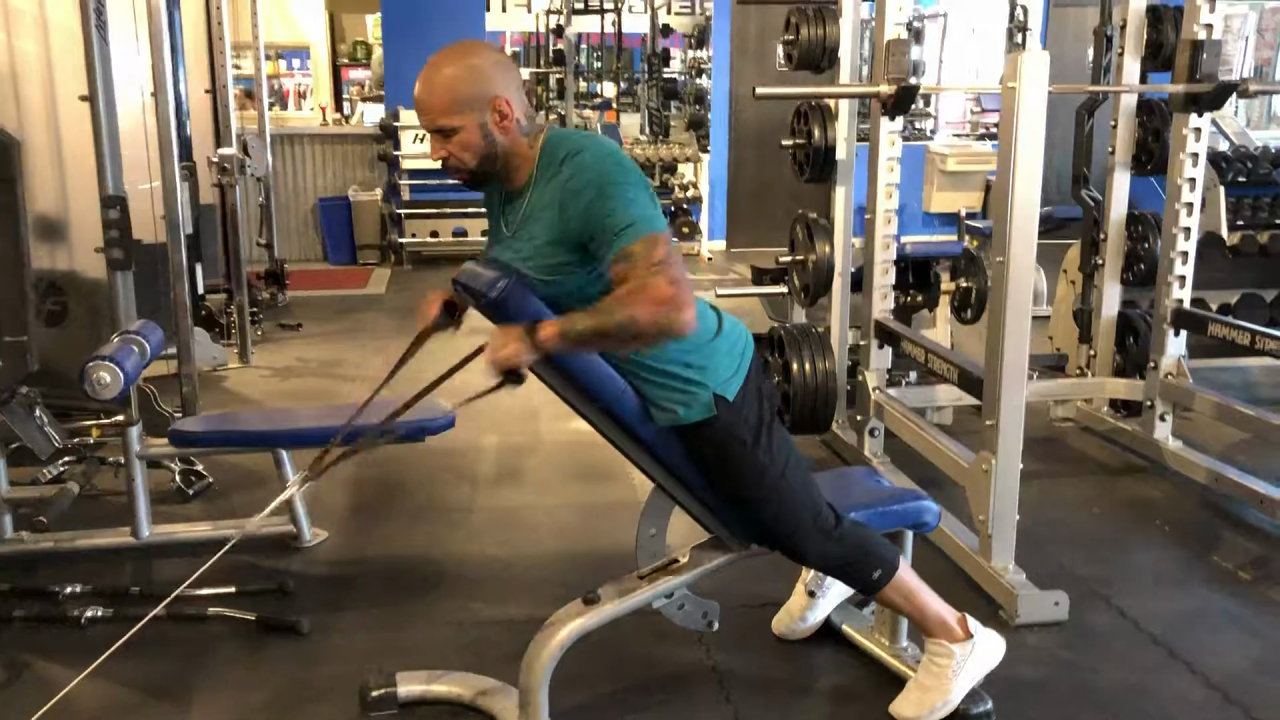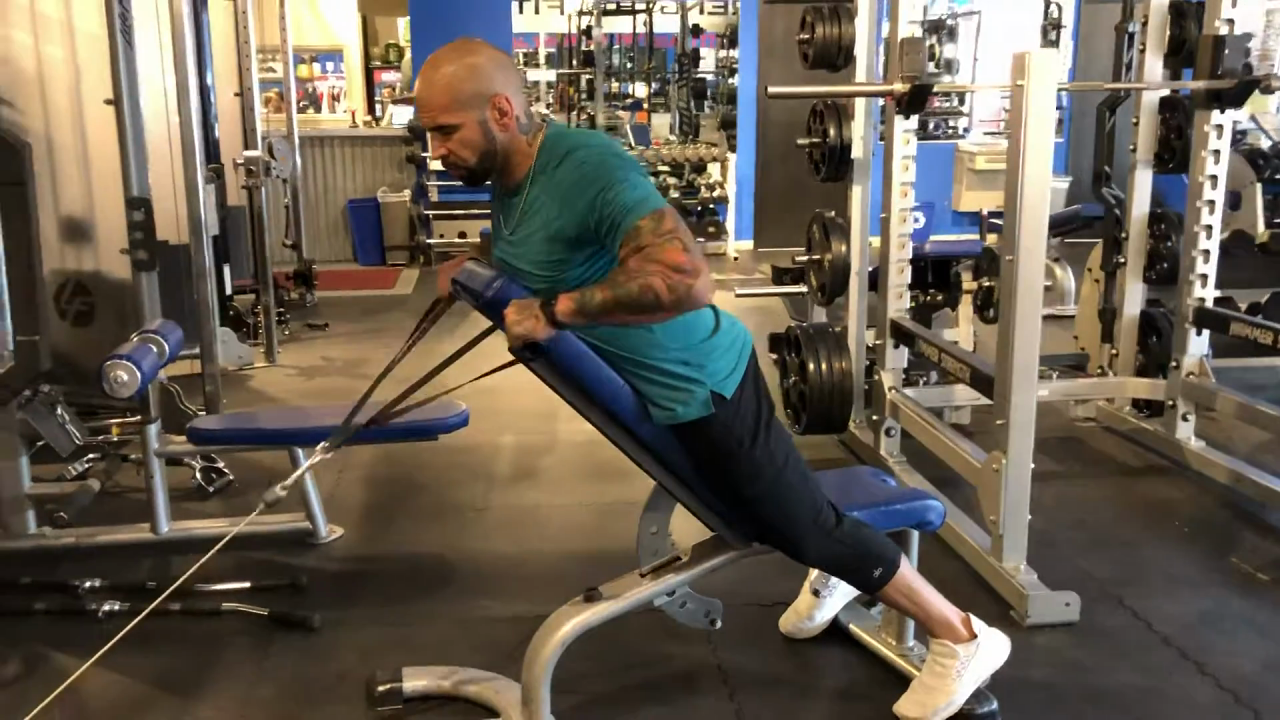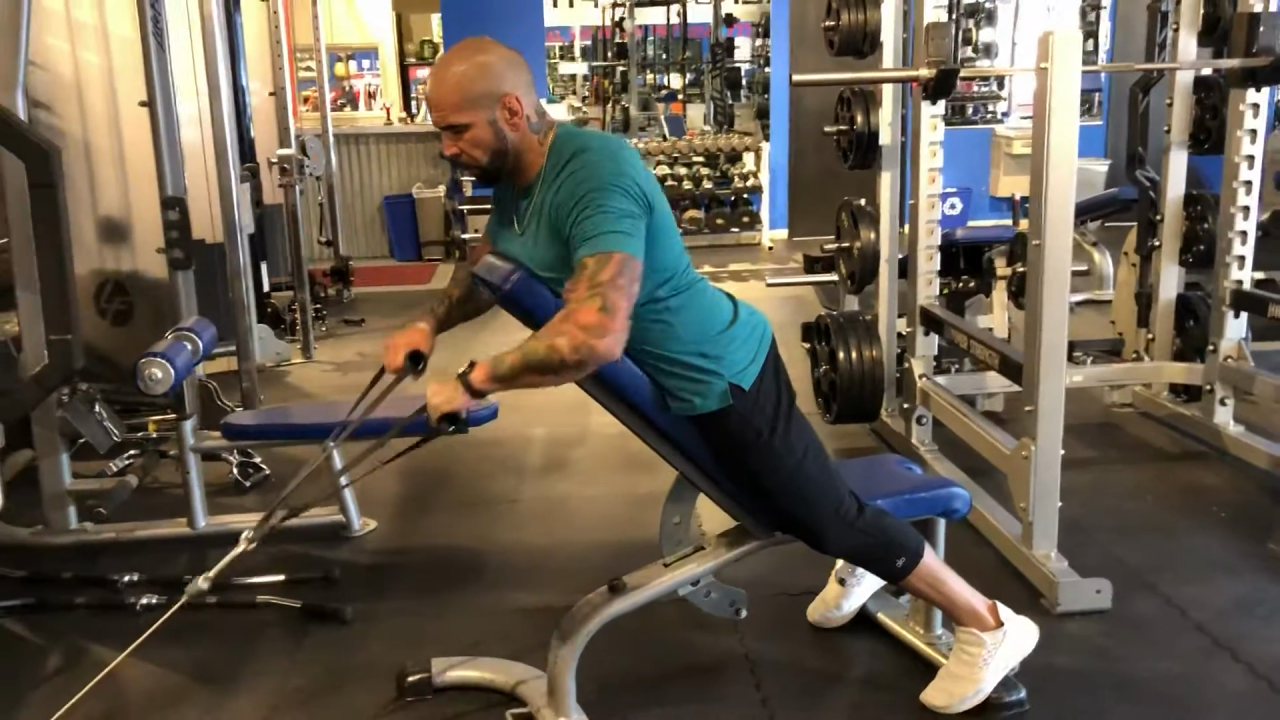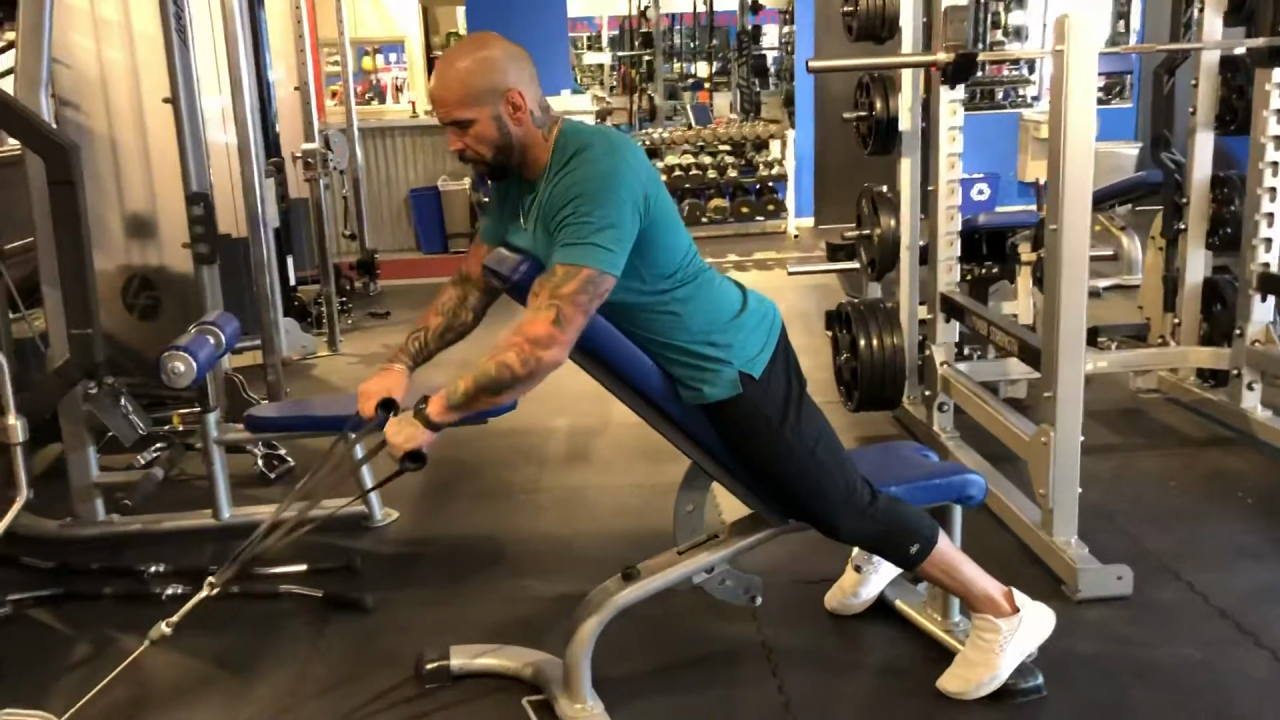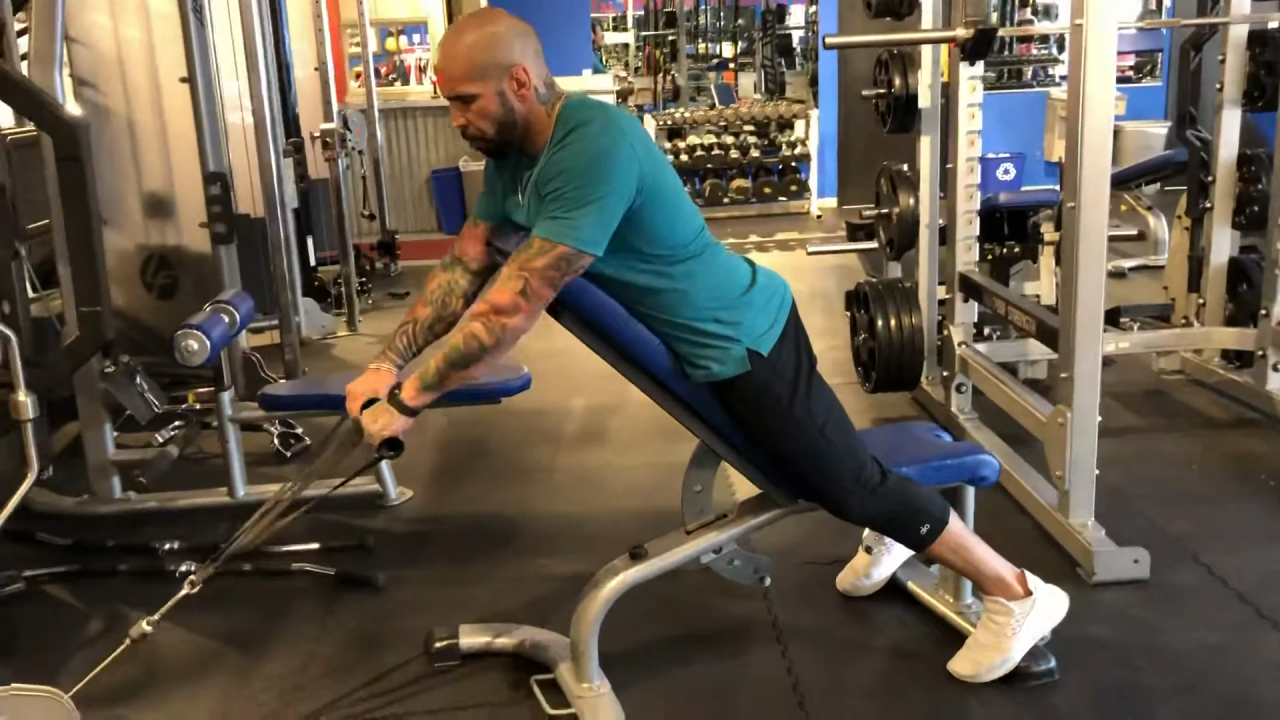
dt=0.4s
person 1, frame 1
left shoulder: (586, 172)
right shoulder: (505, 179)
left elbow: (672, 310)
left wrist: (541, 336)
right wrist: (464, 288)
left hip: (699, 385)
right hip: (652, 388)
left knee: (803, 525)
left ankle: (959, 638)
right ankle: (825, 576)
person 1, frame 2
left shoulder: (589, 167)
right shoulder: (510, 172)
left elbow: (687, 283)
left wrist: (552, 313)
right wrist: (468, 267)
left hip: (697, 384)
right hip: (654, 384)
left knee: (803, 522)
left ankle: (963, 637)
right ankle: (833, 576)
person 1, frame 3
left shoulder: (596, 175)
right shoulder: (514, 178)
left elbow: (596, 336)
left wrist: (474, 381)
right wrist: (430, 322)
left hip: (720, 375)
right hip: (677, 375)
left knee: (826, 513)
right knee: (793, 498)
left ankle: (988, 625)
right ankle: (859, 566)
person 1, frame 4
left shoulder: (598, 174)
right shoulder: (514, 176)
left elbow: (545, 341)
right elbow: (472, 285)
left wrist: (433, 417)
right wrist: (401, 363)
left hip: (731, 363)
right hip: (689, 363)
left knee: (839, 501)
right knee: (805, 488)
left ankle: (1006, 613)
right ankle: (875, 555)
person 1, frame 5
left shoulder: (595, 149)
right shoulder: (511, 155)
left elbow: (511, 310)
right elbow: (466, 268)
left wrist: (409, 399)
right wrist: (390, 360)
left hip: (740, 340)
right hip: (697, 340)
left knee: (849, 480)
right knee: (814, 466)
left ankle: (1018, 594)
right ankle: (886, 536)
